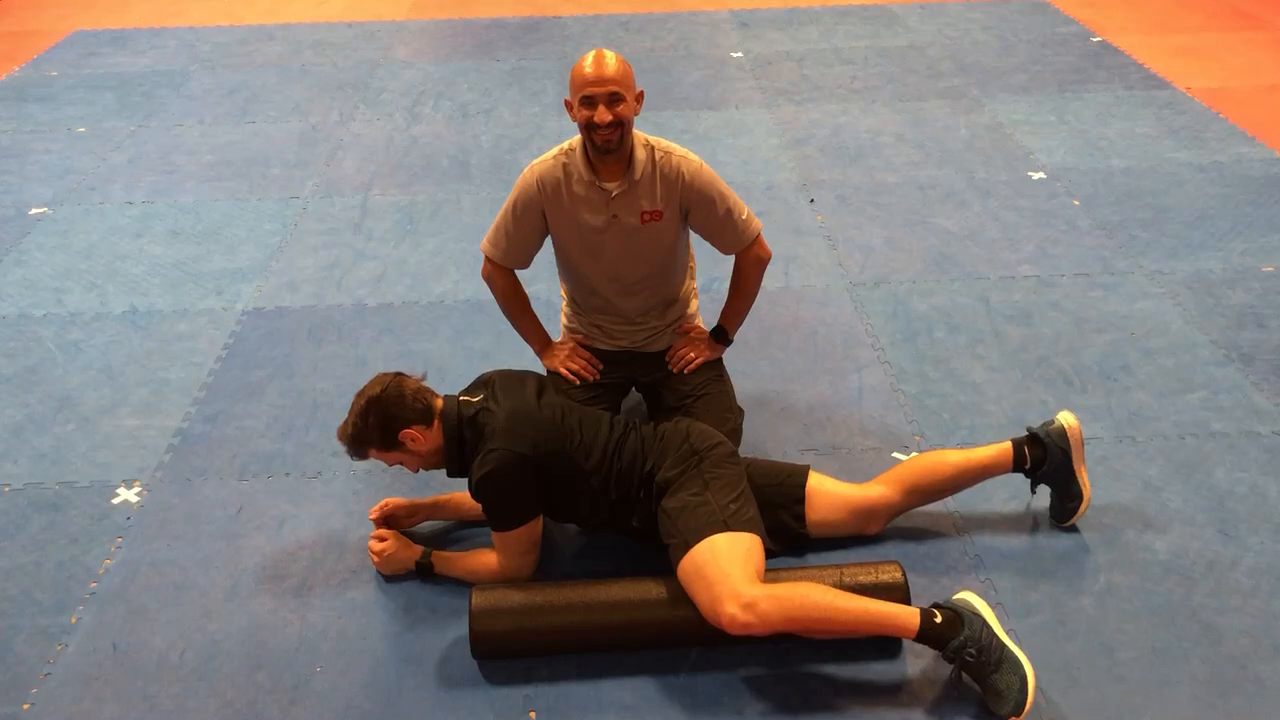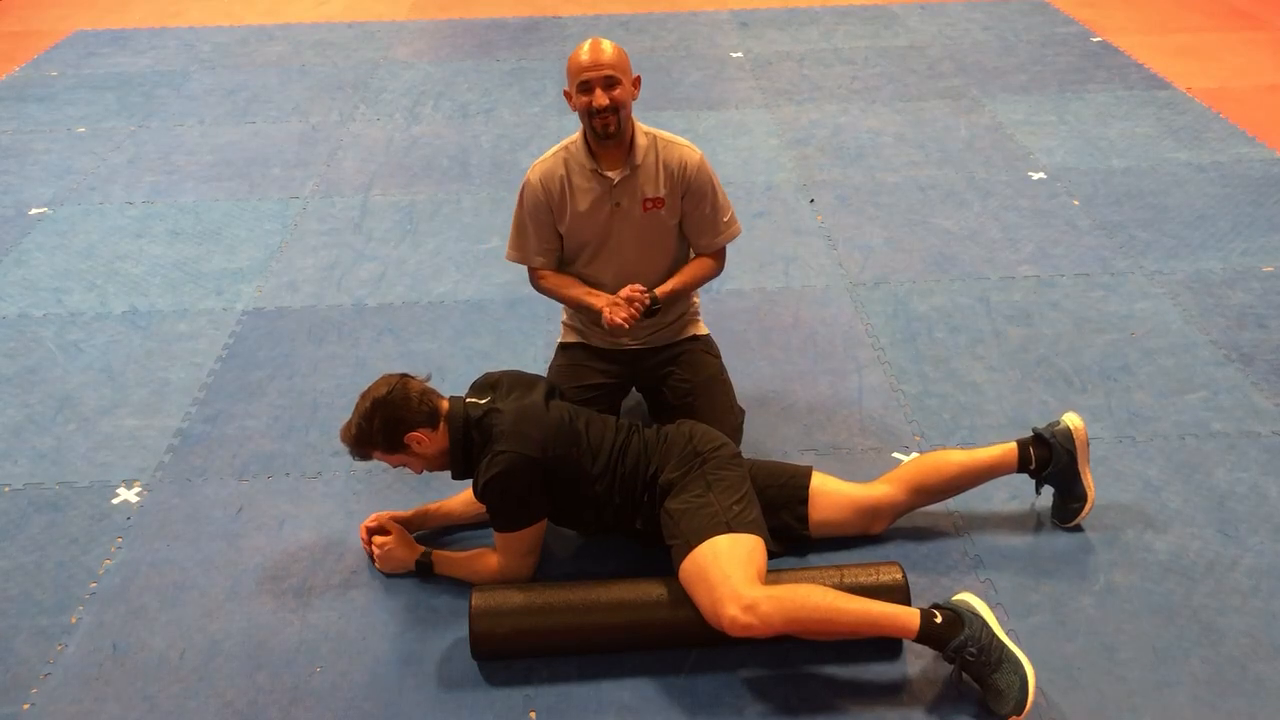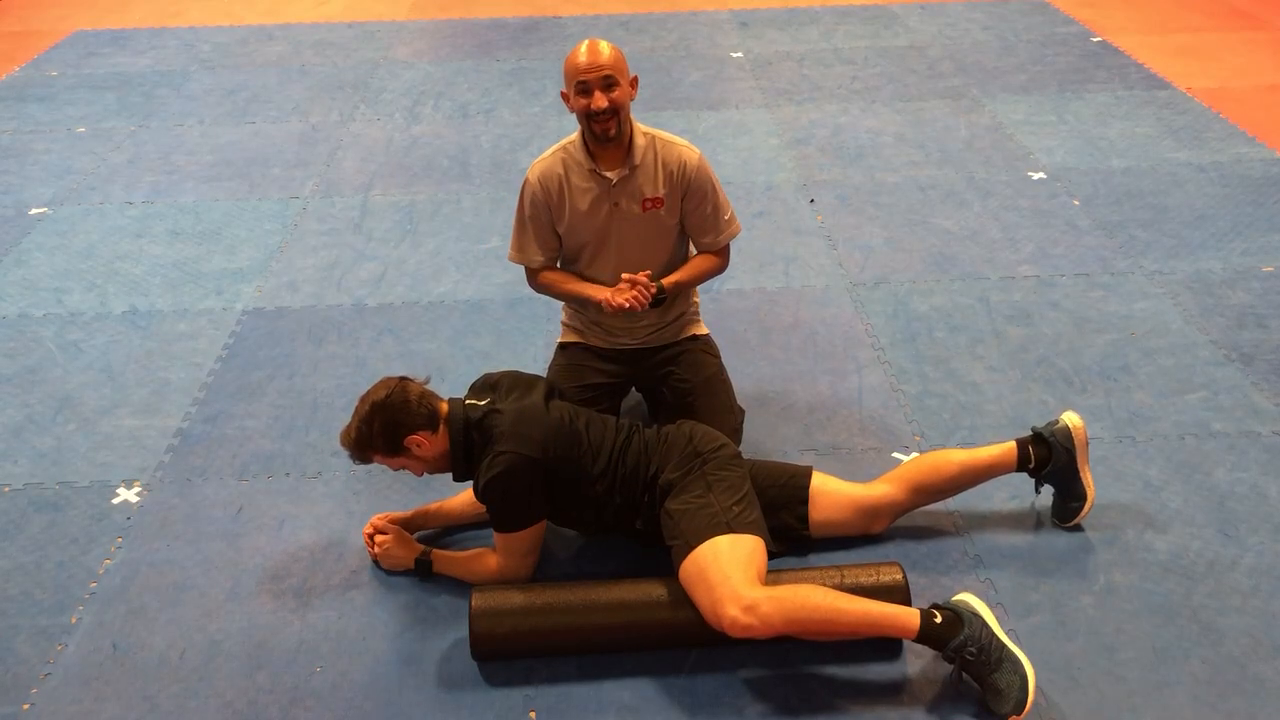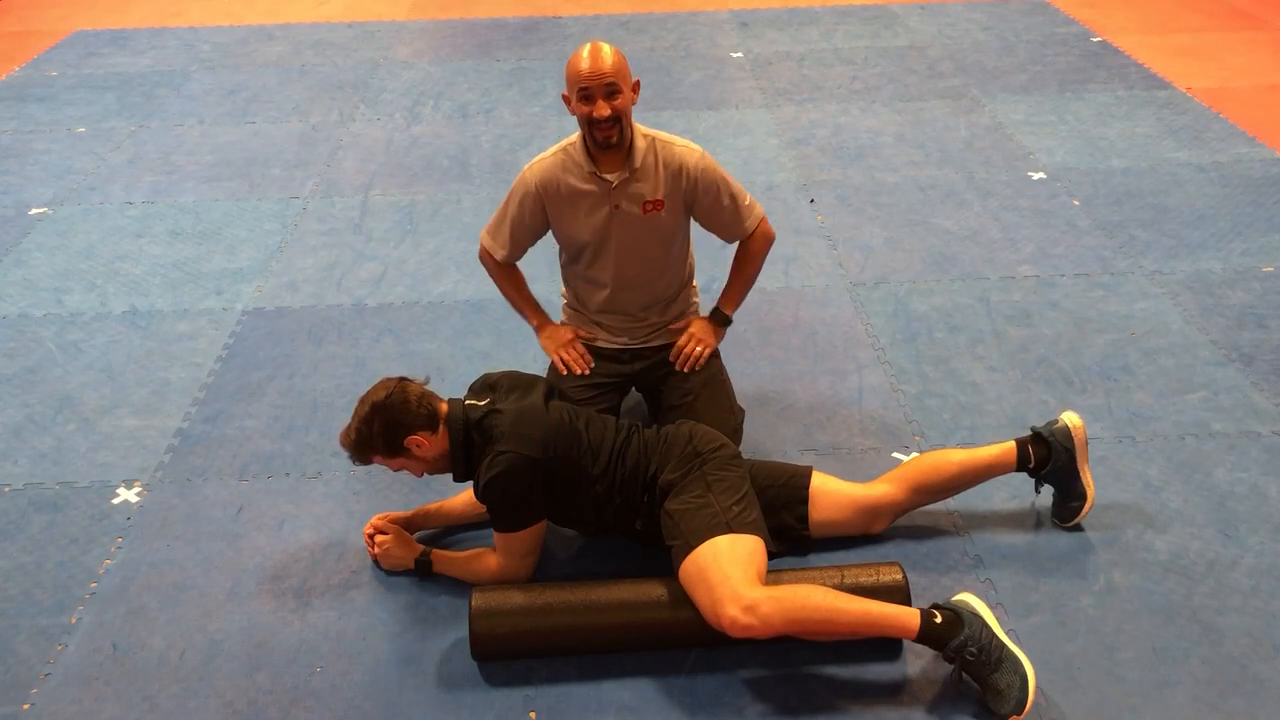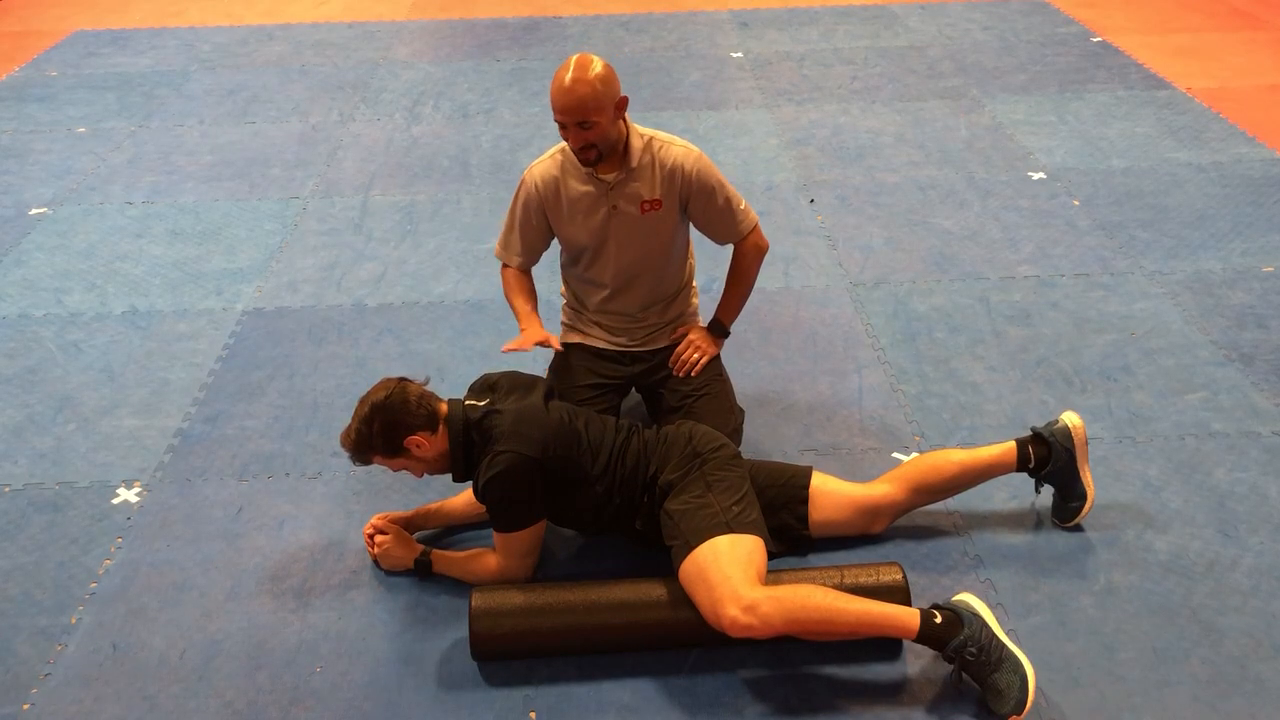
dt=1s
person 1, frame 1
left shoulder: (496, 454)
right shoulder: (481, 394)
left elbow: (515, 563)
left wrist: (418, 559)
right wrist: (419, 510)
left hip: (682, 474)
right hip: (690, 455)
left knee: (740, 608)
right knee: (874, 505)
left ankle: (942, 625)
right ankle: (1035, 450)
person 1, frame 2
left shoulder: (505, 455)
right shoulder: (486, 393)
left elbow: (514, 564)
left wrist: (417, 559)
right wrist: (415, 517)
left hip: (687, 477)
right hip: (692, 457)
left knee: (740, 610)
right knee: (878, 504)
left ankle: (942, 624)
right ankle: (1041, 449)
person 1, frame 3
left shoulder: (507, 455)
right shoulder: (486, 393)
left elbow: (513, 565)
left wrist: (418, 559)
right wrist: (413, 517)
left hip: (687, 477)
right hip: (692, 459)
left knee: (740, 611)
right knee: (878, 505)
left ankle: (943, 625)
right ankle: (1041, 448)
person 1, frame 4
left shoulder: (506, 456)
right shoulder: (485, 394)
left elbow: (513, 565)
left wrist: (418, 559)
right wrist: (414, 518)
left hip: (686, 478)
right hip: (692, 459)
left knee: (740, 611)
right knee: (878, 504)
left ankle: (942, 625)
right ankle: (1040, 449)
person 1, frame 5
left shoulder: (505, 456)
right shoulder: (484, 395)
left elbow: (512, 565)
left wrist: (418, 560)
right wrist: (413, 518)
left hip: (685, 477)
right hip: (691, 459)
left knee: (740, 611)
right knee: (877, 504)
left ankle: (942, 625)
right ankle: (1039, 450)
person 2, frame 1
left shoulder: (681, 171)
right shoulder: (543, 179)
left elbow: (755, 253)
right elbow: (496, 269)
left wrist: (721, 337)
right wrist: (543, 347)
left hip: (674, 340)
right hip: (587, 344)
left ankle: (654, 397)
right ankle: (624, 395)
person 2, frame 2
left shoulder: (683, 161)
right shoulder: (546, 177)
left elbow: (712, 256)
right elbow: (542, 271)
left wrist: (653, 299)
right wrist: (601, 302)
left hip: (675, 334)
right hip: (589, 340)
left ankle: (654, 392)
right ankle: (622, 390)
person 2, frame 3
left shoulder: (682, 161)
right shoulder: (545, 176)
left elbow: (716, 253)
right elbow: (538, 272)
left wrist: (660, 288)
right wrist: (602, 294)
left hip: (674, 332)
right hip: (589, 338)
left ankle: (654, 391)
right ankle: (623, 389)
person 2, frame 4
left shoulder: (684, 162)
right shoulder: (544, 176)
left elbow: (759, 234)
right elbow: (493, 254)
left wrist: (718, 318)
right wrist: (544, 327)
left hip: (672, 336)
right hip: (589, 340)
left ankle: (654, 393)
right ankle: (625, 391)
person 2, frame 5
left shoulder: (680, 163)
right shoulder: (542, 179)
left elbow: (752, 242)
right elbow: (514, 264)
left wrist: (717, 329)
right wrist: (530, 324)
left hip: (674, 337)
right hip: (588, 341)
left ankle: (655, 395)
right ankle: (624, 392)
